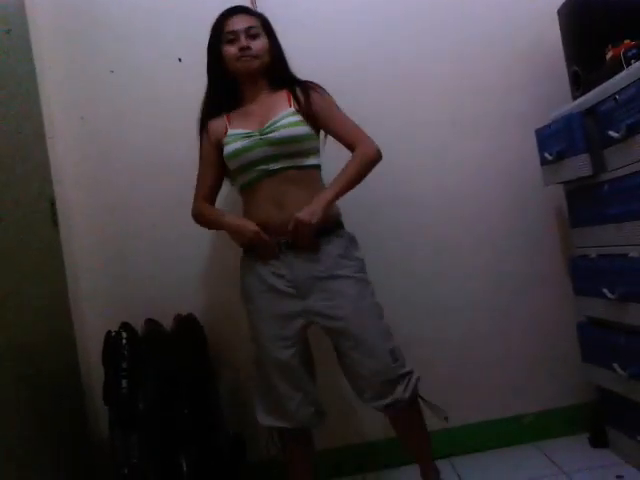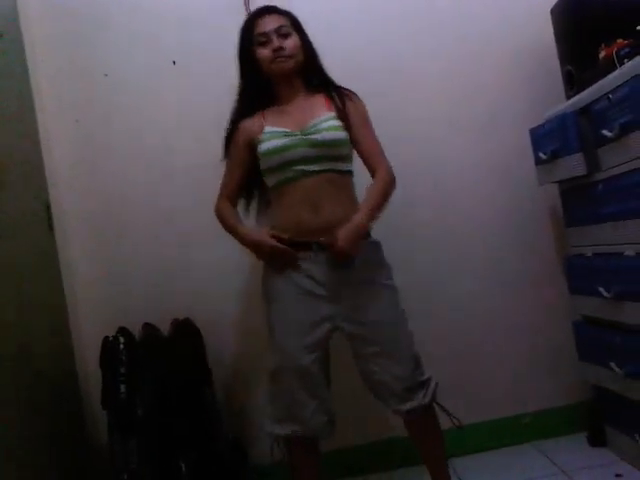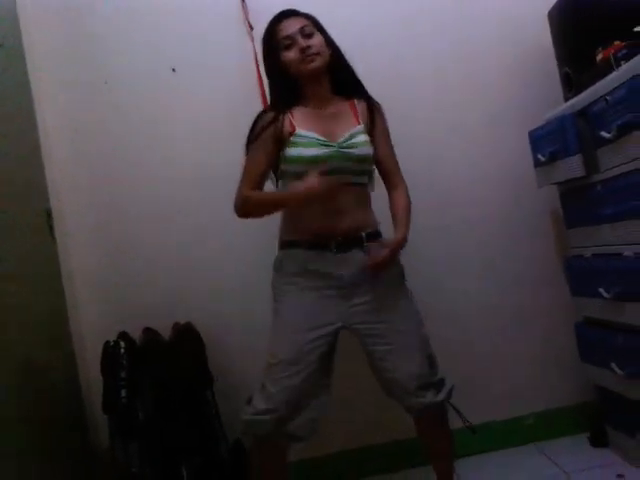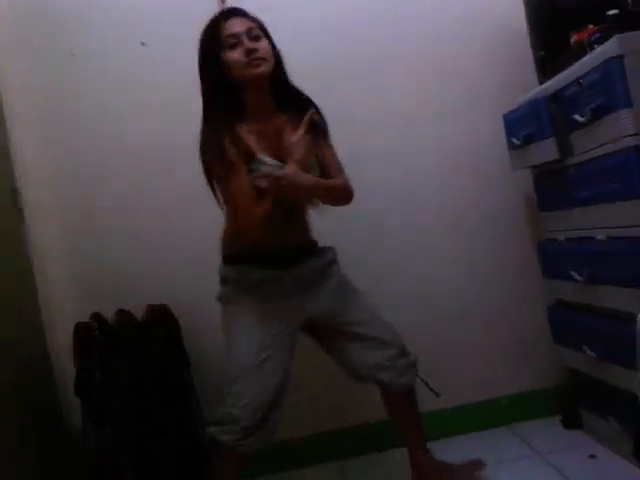
dt=0.3s
person 1, frame 1
left shoulder: (304, 96)
right shoulder: (218, 126)
left elbow: (367, 150)
right elbow: (201, 206)
left wrist: (321, 202)
right wrist: (231, 222)
left hip: (328, 253)
right hip: (265, 269)
left knee: (383, 370)
right knee: (286, 394)
person 1, frame 2
left shoulder: (341, 101)
right shoulder: (249, 125)
left elbow: (382, 171)
right elbow: (225, 202)
left wrist: (361, 223)
right wrist: (247, 236)
left hip: (354, 258)
right hip: (292, 269)
left knee: (402, 379)
right knee: (299, 397)
person 1, frame 3
left shoulder: (365, 110)
right shoulder: (276, 122)
left elbow: (395, 182)
right elbow: (243, 202)
left wrist: (401, 233)
right wrist: (296, 193)
left hip: (370, 260)
right hip: (303, 269)
left knee: (419, 379)
right knee: (278, 399)
person 1, frame 4
left shoulder: (301, 115)
right shoulder: (224, 136)
left elbow: (344, 192)
right elbow: (253, 226)
left wrist: (302, 182)
right wrist: (293, 171)
left hip: (314, 267)
right hip: (255, 284)
left knee: (392, 358)
right knee: (247, 408)
